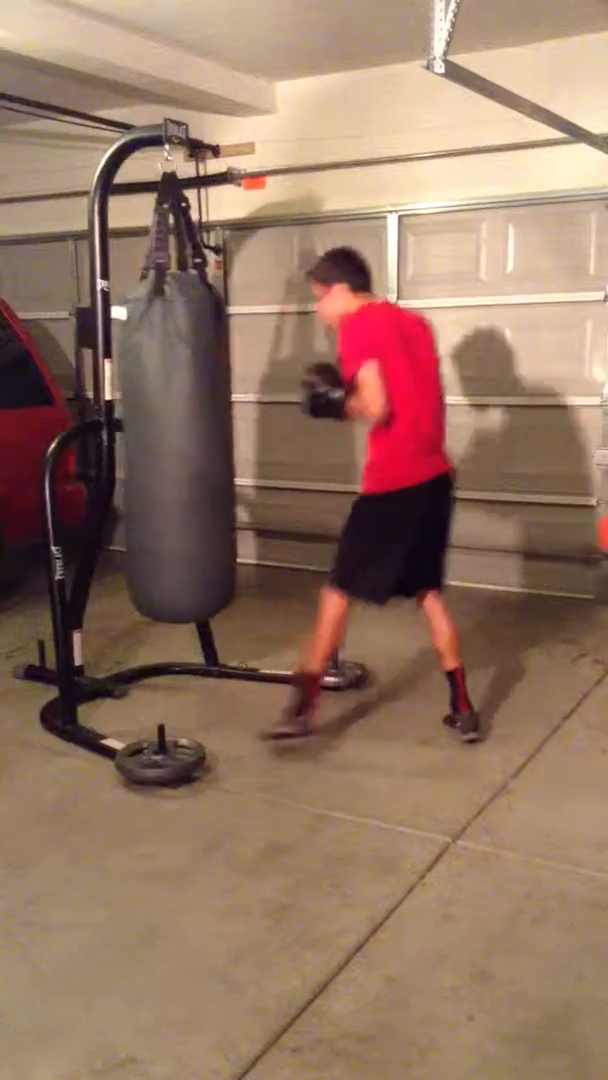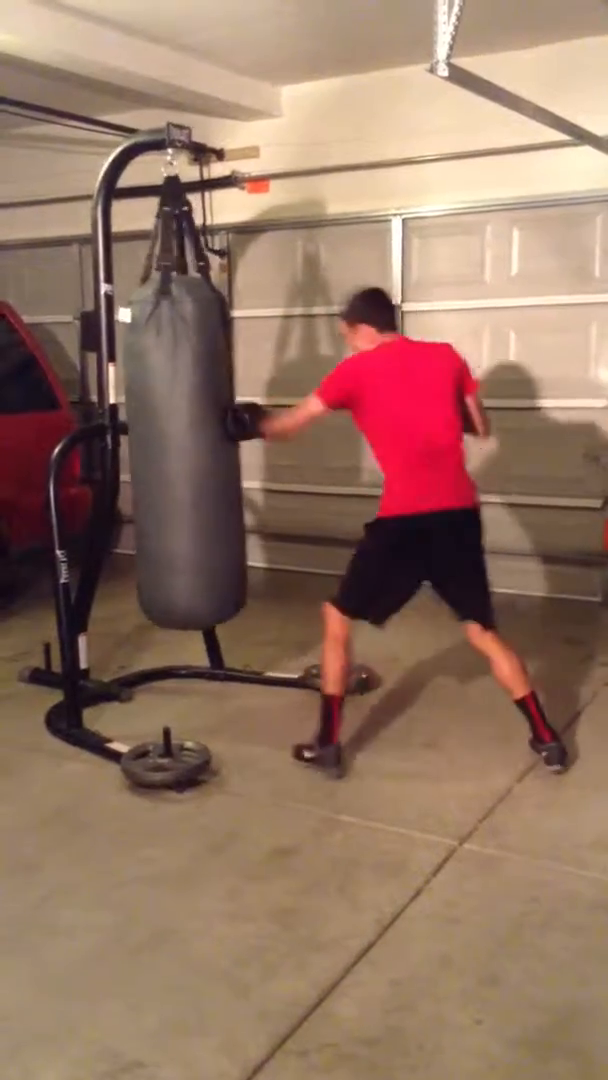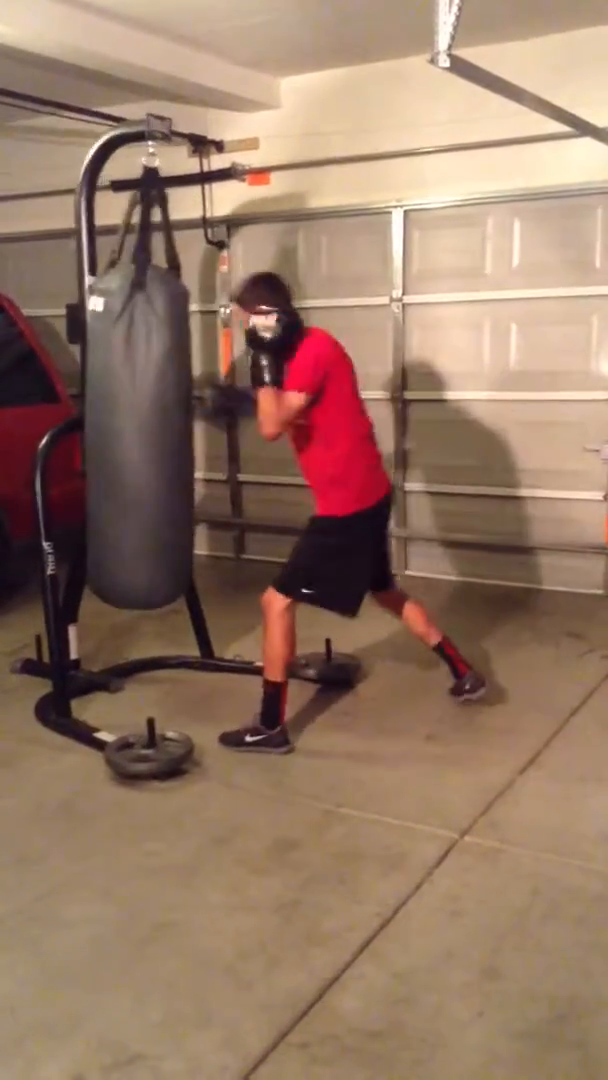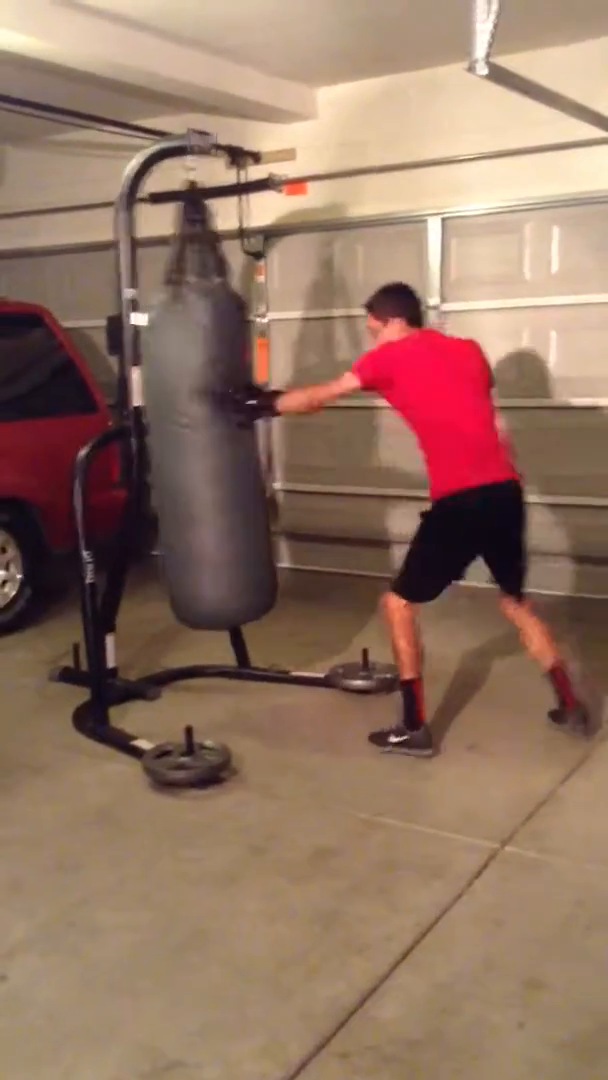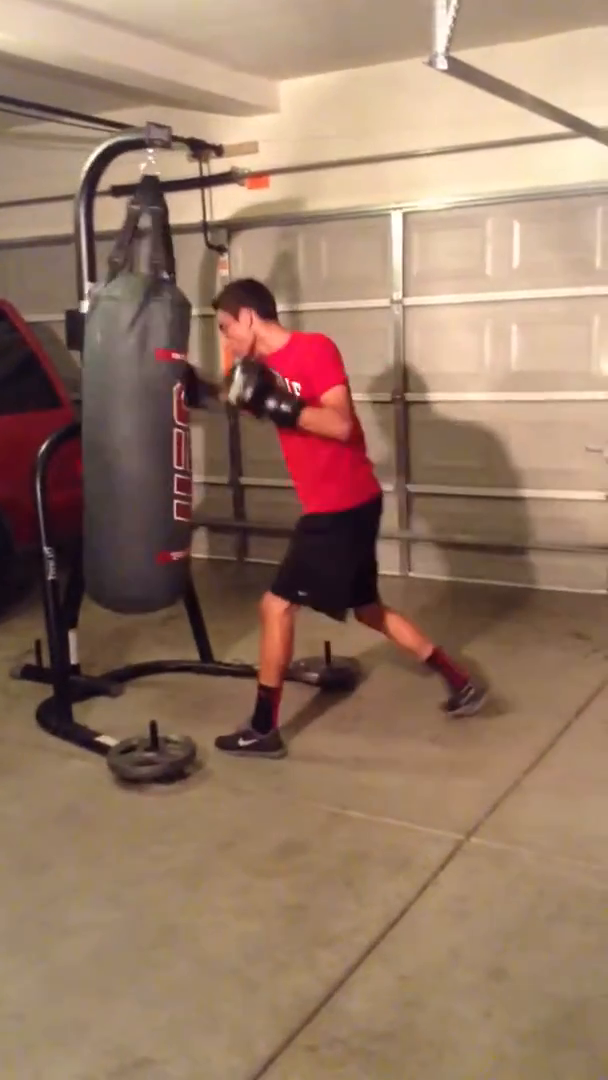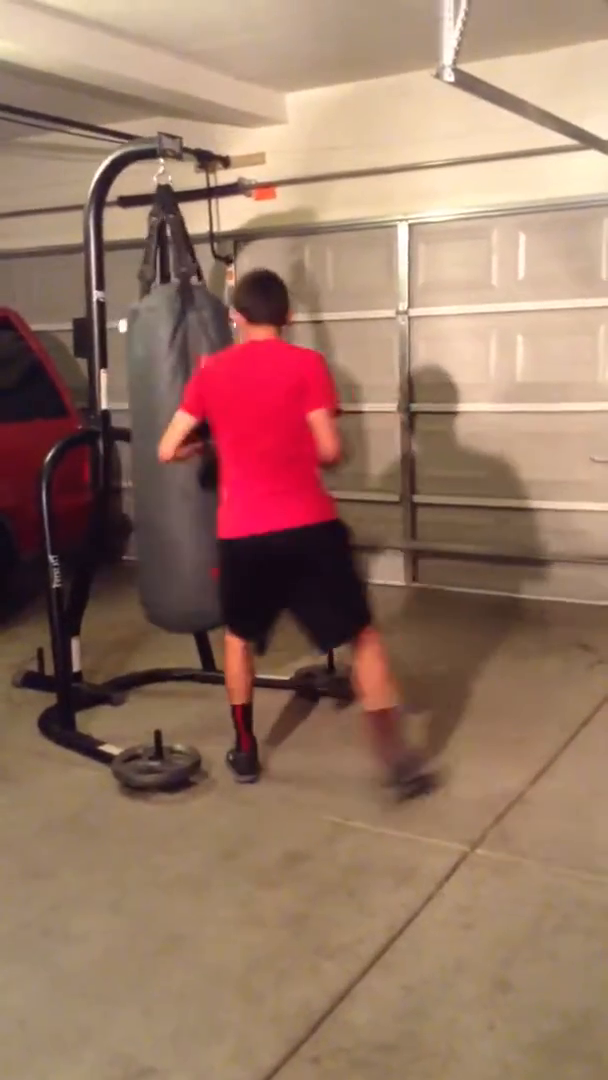
dt=0.7s
person 1, frame 1
left shoulder: (358, 325)
right shoulder: (414, 322)
left elbow: (376, 408)
left wrist: (336, 401)
left hip: (393, 486)
right hip: (435, 476)
left knee: (338, 596)
right knee: (427, 592)
left ankle: (301, 710)
right ankle: (463, 711)
person 1, frame 2
left shoulder: (357, 369)
right shoulder: (447, 356)
left elbow: (293, 422)
right elbow: (478, 426)
left wrist: (255, 425)
left hip: (404, 518)
right hip: (458, 511)
left knee: (337, 617)
right knee: (482, 632)
left ankle: (327, 741)
right ankle: (547, 739)
person 1, frame 3
left shoulder: (311, 352)
right shoulder: (315, 346)
left elbow: (271, 426)
right elbow: (299, 415)
left wrist: (265, 360)
left hip: (347, 507)
right hip: (371, 497)
left knee: (277, 601)
right knee: (385, 593)
left ankle: (271, 726)
right ankle: (464, 674)
person 1, frame 4
left shoulder: (393, 355)
right shoulder: (470, 352)
left elbow: (322, 396)
left wrist: (266, 402)
left hip: (462, 499)
right hip: (504, 491)
left knee: (398, 604)
right knee: (513, 602)
left ankle: (414, 727)
right ankle: (571, 707)
person 1, frame 5
left shoulder: (314, 348)
right shoulder: (274, 361)
left elbow: (345, 425)
left wrist: (280, 407)
left hip: (340, 509)
right hip: (345, 505)
left knee: (277, 607)
right knee: (366, 607)
left ankle: (263, 729)
right ankle: (458, 684)
person 1, frame 6
left shoulder: (211, 372)
right shoulder: (308, 365)
left elbow: (167, 451)
right elbow: (329, 451)
left hip: (242, 533)
right hip: (310, 526)
left knee: (237, 639)
right knee: (362, 638)
left ankle: (245, 750)
right ankle: (392, 754)
